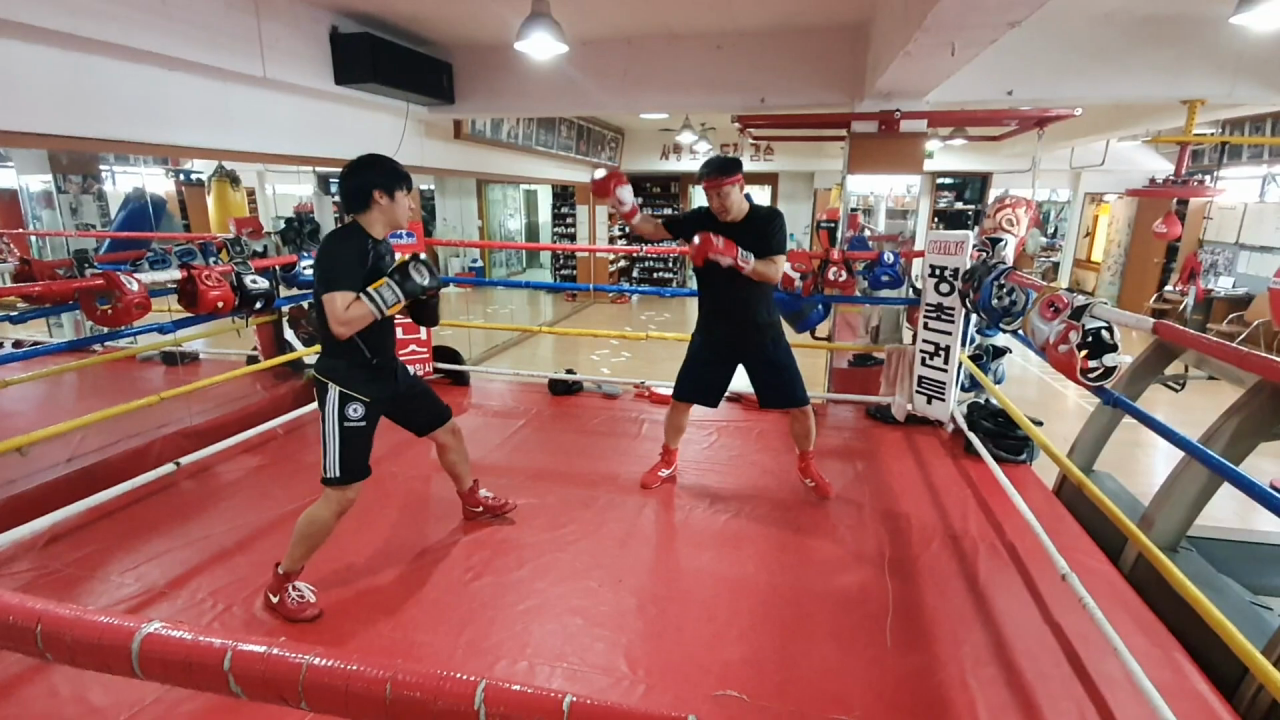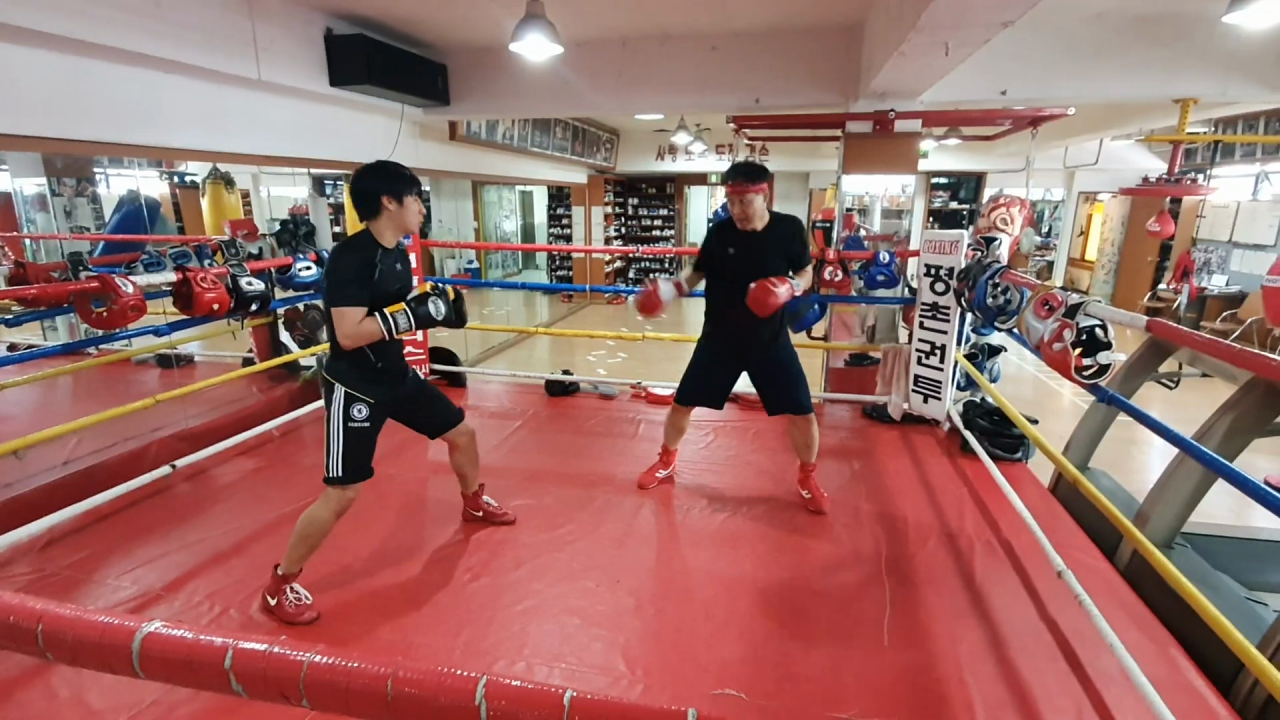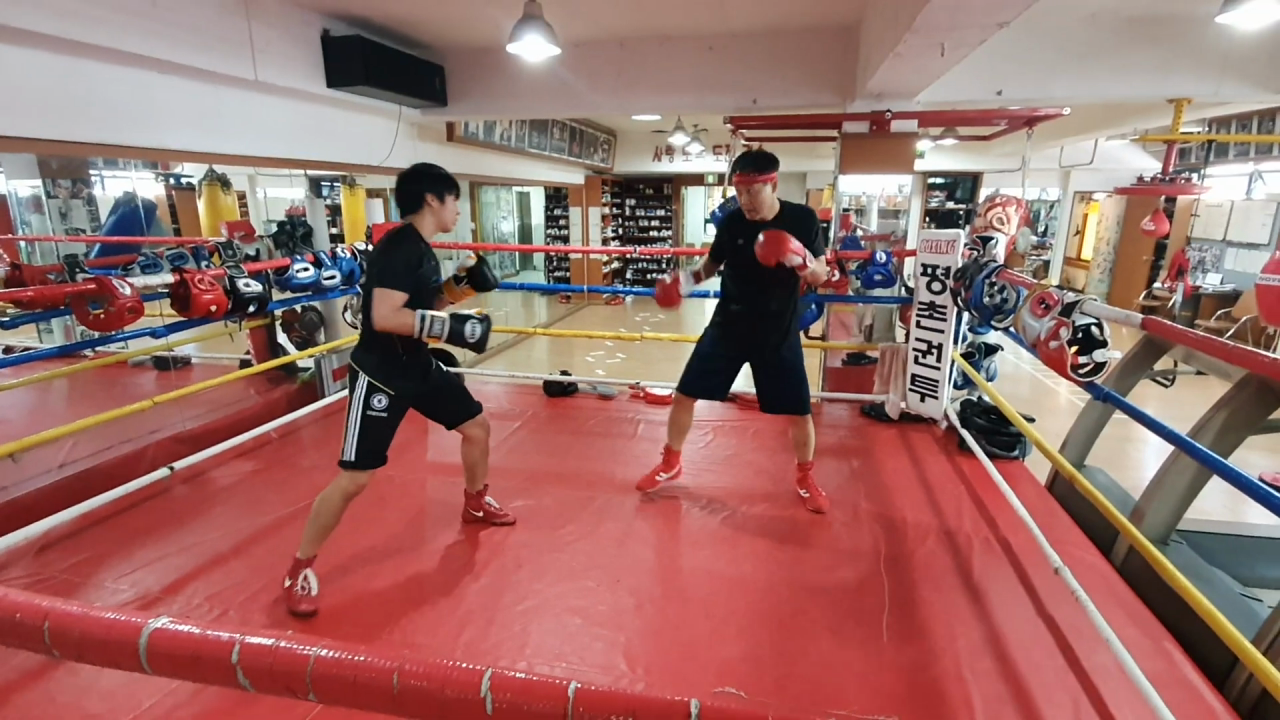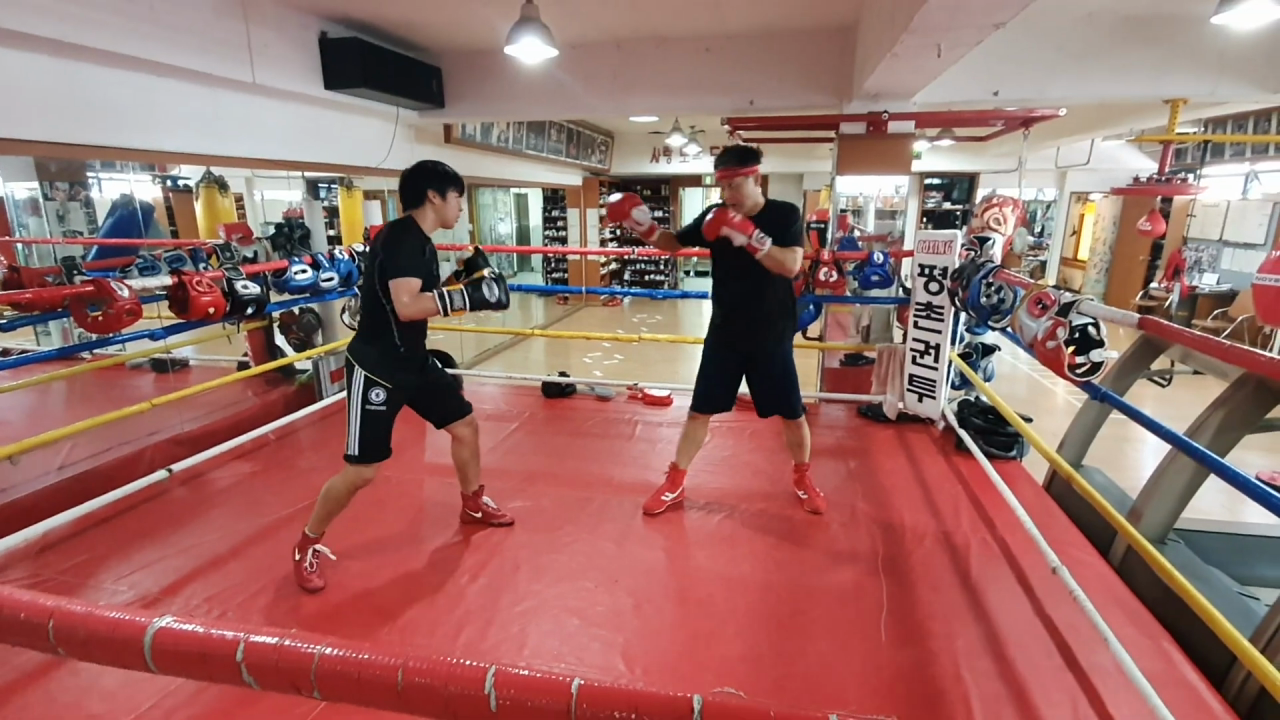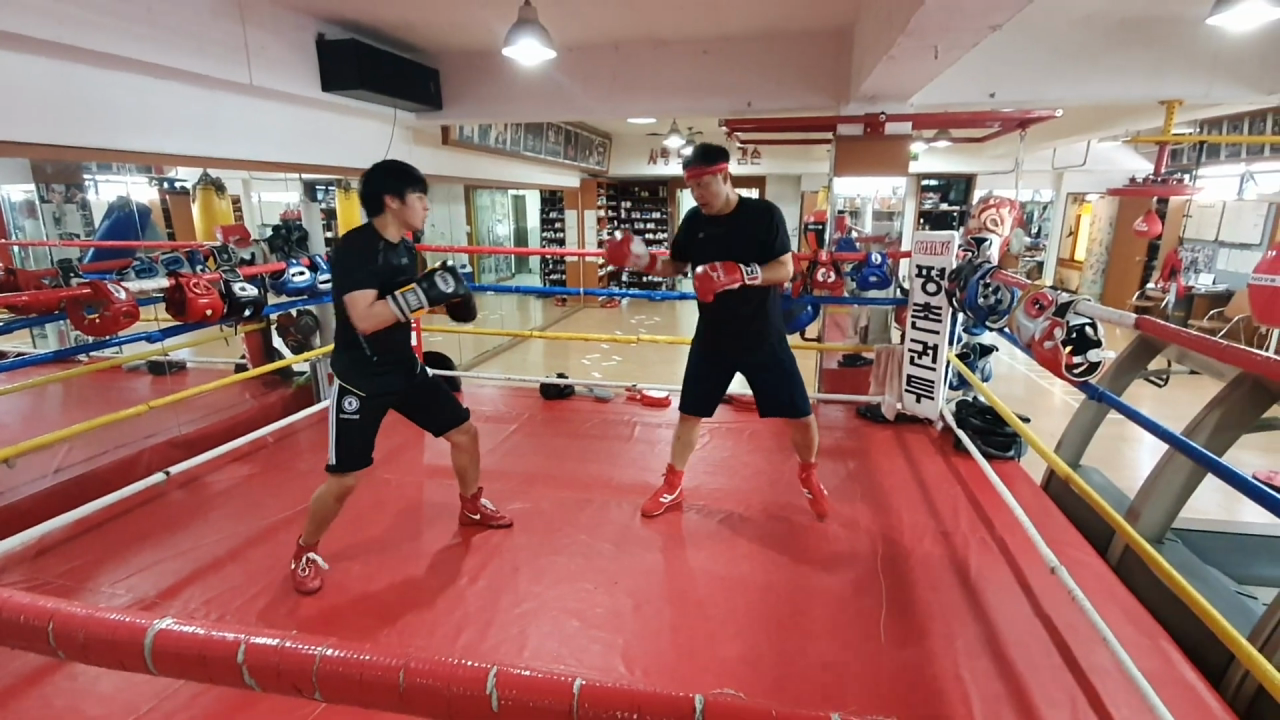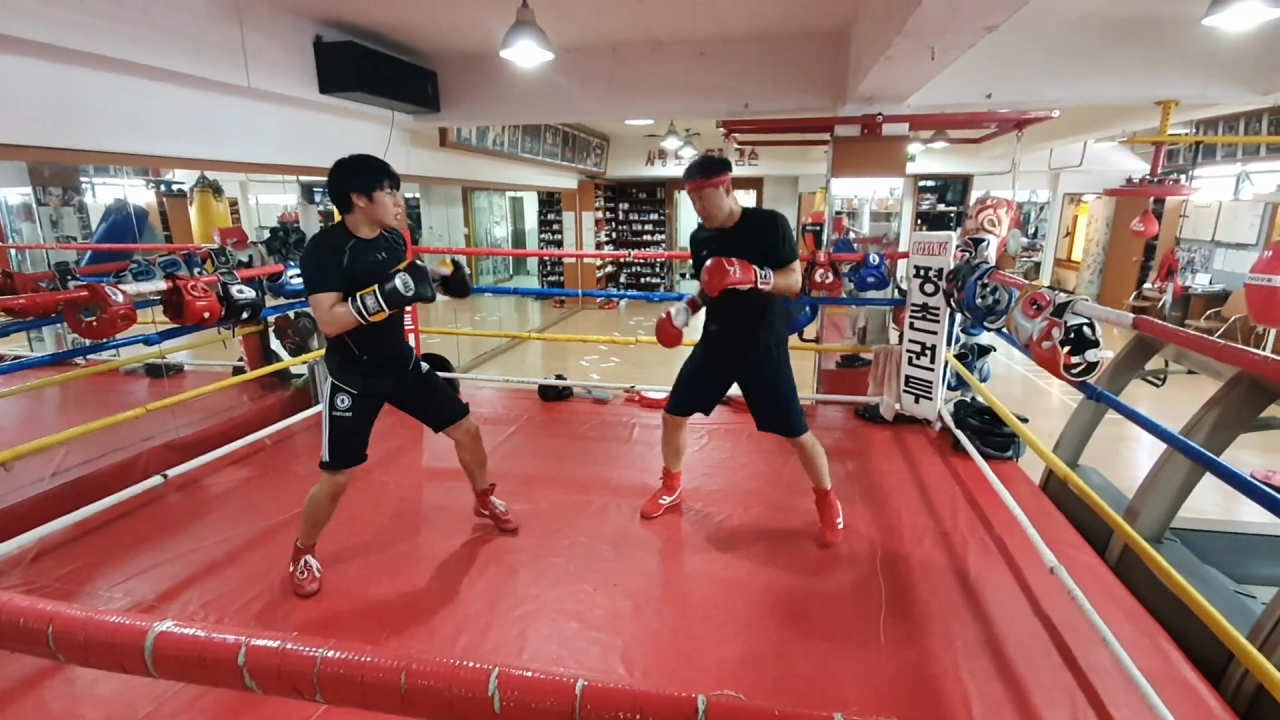
dt=0.2s
person 1, frame 1
left shoulder: (378, 245)
right shoulder: (341, 246)
right elbow: (342, 324)
left wrist: (415, 298)
right wrist: (400, 286)
left hip: (387, 371)
right hip: (346, 384)
left knee: (447, 429)
right knee: (342, 493)
left ankle: (472, 499)
right ankle: (283, 582)
person 1, frame 2
left shoulder: (397, 252)
right shoulder: (350, 256)
right elbow: (349, 334)
left wrist: (436, 303)
right wrist: (413, 314)
left hip: (397, 374)
right hip: (355, 387)
left knee: (461, 432)
right knee: (341, 494)
left ankle: (474, 503)
right ankle: (281, 584)
person 1, frame 3
left shoulder: (423, 247)
right shoulder: (398, 247)
right elbow: (385, 317)
left wrist: (463, 282)
right wrist: (451, 328)
left hip: (419, 366)
right hip: (379, 375)
left knee: (477, 425)
right knee: (354, 479)
left ankle: (476, 503)
right ankle: (300, 568)
person 1, frame 4
left shoulder: (419, 240)
right shoulder: (401, 237)
right elbow: (408, 306)
left wrist: (467, 276)
right wrist: (470, 295)
left hip: (414, 361)
right hip: (375, 368)
left knee: (466, 425)
right knee: (361, 471)
left ankle: (472, 503)
right ankle: (309, 544)
person 1, frame 5
left shoulder: (404, 247)
right shoulder: (353, 248)
right elbow: (365, 319)
left wrist: (443, 293)
right wrist: (427, 292)
left hip: (404, 367)
right hip: (359, 378)
left knee: (465, 432)
right knee: (344, 481)
left ankle: (471, 506)
right ankle: (305, 551)
person 1, frame 6
left shoulder: (394, 240)
right shoulder: (323, 249)
right elbow: (329, 322)
left wrist: (438, 275)
right wrist: (387, 293)
left hip: (402, 363)
right hip: (352, 377)
left knee: (466, 429)
right knee: (336, 479)
left ankle: (485, 500)
right ankle: (302, 554)
person 2, frame 1
left shoulder: (770, 219)
right shoulder: (700, 220)
left elbow: (774, 273)
right elbow: (651, 229)
left wrist: (732, 255)
right wrist: (626, 207)
left hip: (762, 332)
right hip: (713, 332)
left knee: (800, 407)
right knee: (681, 400)
left ankle: (807, 465)
right ankle: (668, 461)
person 2, frame 2
left shoulder: (790, 229)
right shoulder: (719, 233)
left elbow: (806, 274)
right elbow: (697, 273)
left wrist: (789, 288)
right wrist: (672, 288)
left hip: (770, 340)
right hip: (719, 338)
left knee: (802, 414)
right knee: (683, 403)
left ankle: (807, 479)
right ankle: (666, 461)
person 2, frame 3
left shoulder: (803, 219)
right shoulder: (731, 222)
left elbow: (821, 273)
right elbow: (713, 262)
left wrist: (800, 257)
right wrist: (689, 279)
left hip: (779, 334)
right hip: (727, 328)
left knee: (799, 413)
right knee: (684, 394)
left ankle: (805, 479)
right ankle: (671, 462)
person 2, frame 4
left shoulder: (786, 215)
right shoulder: (715, 215)
left elbow: (791, 266)
right elbow: (673, 242)
left wrist: (748, 236)
right wrist: (643, 227)
left hip: (772, 336)
right hip: (725, 334)
left knee: (793, 415)
right knee: (700, 412)
left ankle: (802, 478)
right ankle: (674, 483)
person 2, frame 5
left shoulder: (765, 214)
right shoulder: (696, 219)
left elbow: (785, 270)
right elbow: (674, 265)
left wrist: (739, 274)
right wrist: (642, 258)
left hip: (763, 337)
right hip: (712, 336)
left knee: (801, 416)
right knee: (689, 413)
left ankle: (808, 476)
right ankle: (673, 485)
person 2, frame 6
left shoulder: (770, 225)
right shoulder: (701, 236)
left elbow: (793, 281)
left wrist: (750, 275)
right wrist: (687, 308)
left hip: (764, 347)
right hip: (714, 345)
left knee: (797, 433)
right knee: (673, 415)
left ankle: (827, 501)
right ankle: (671, 486)
